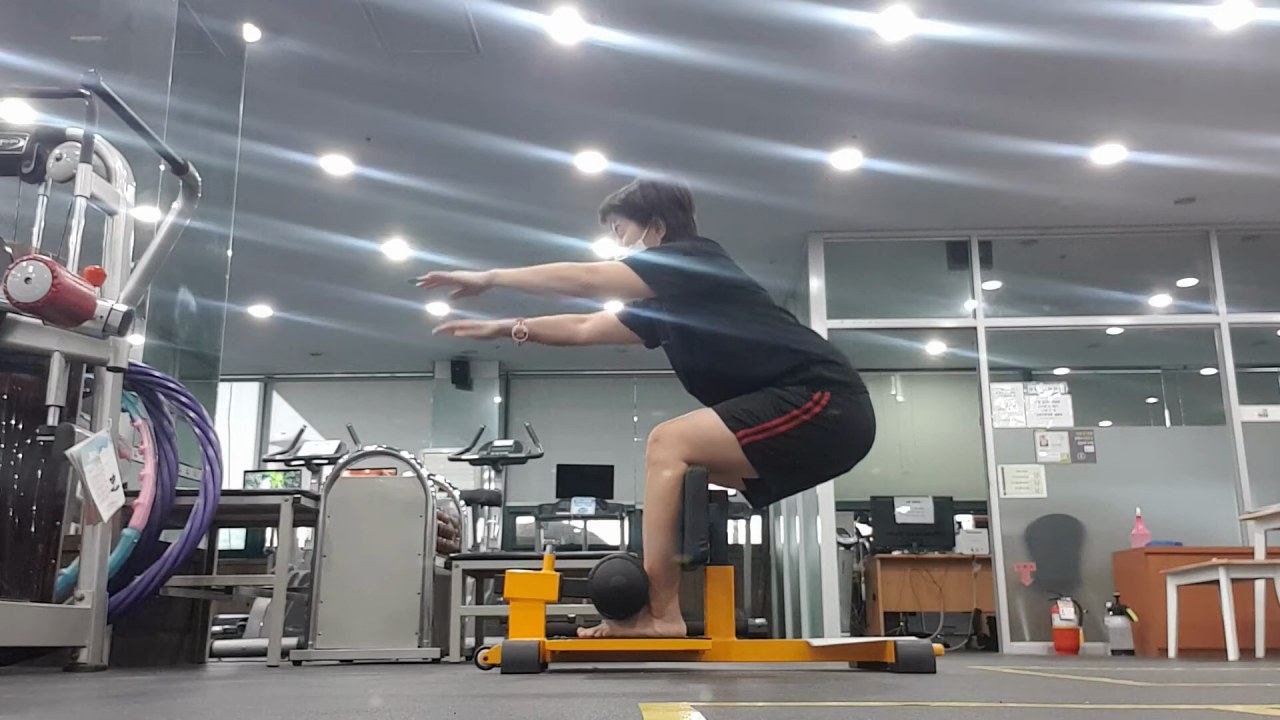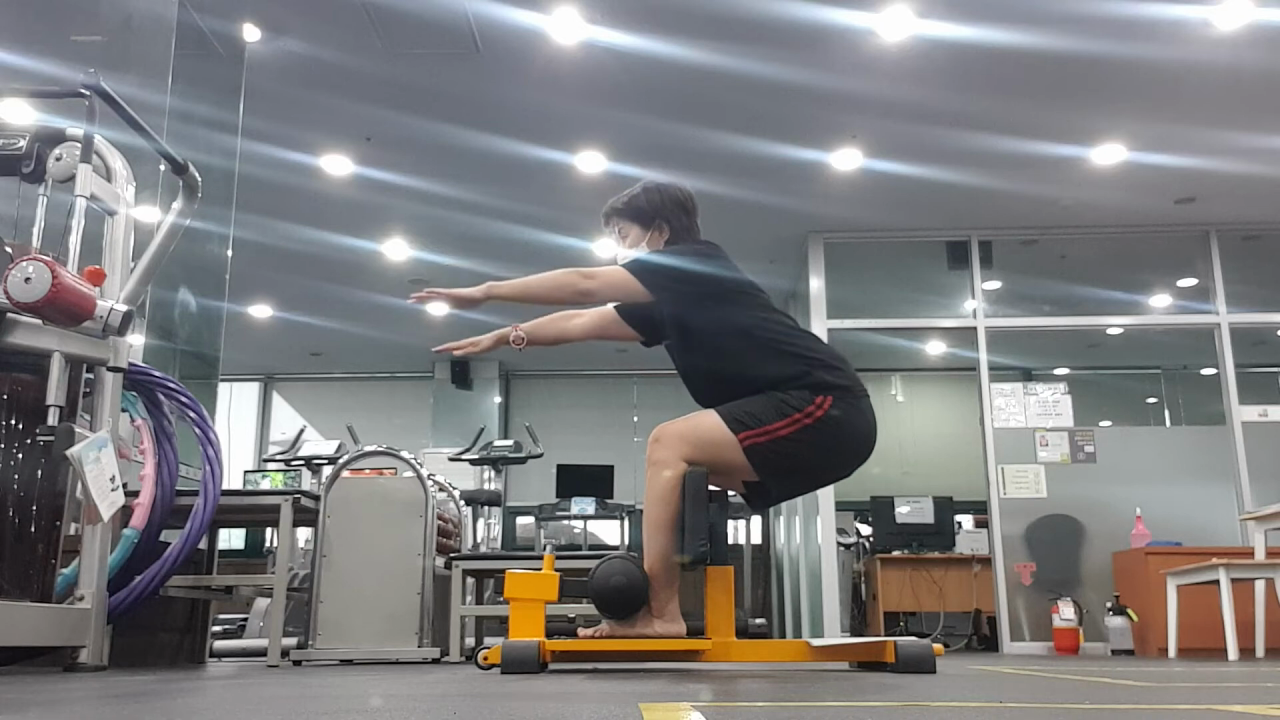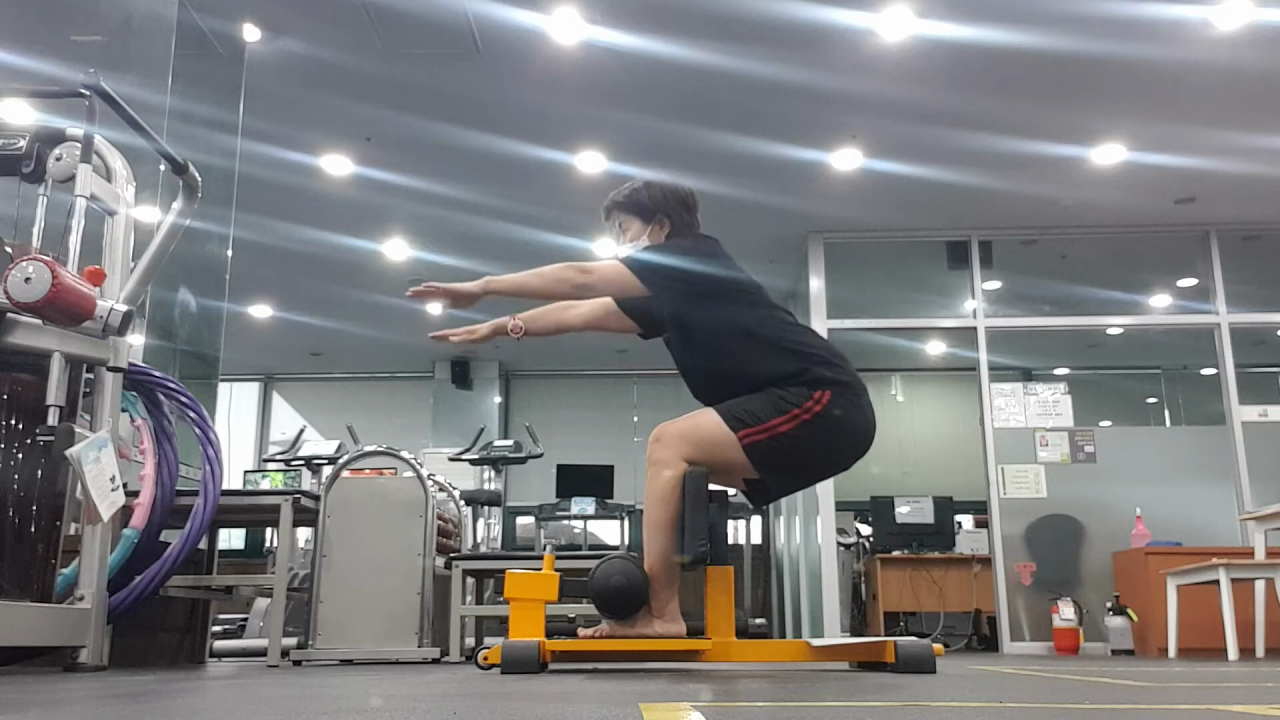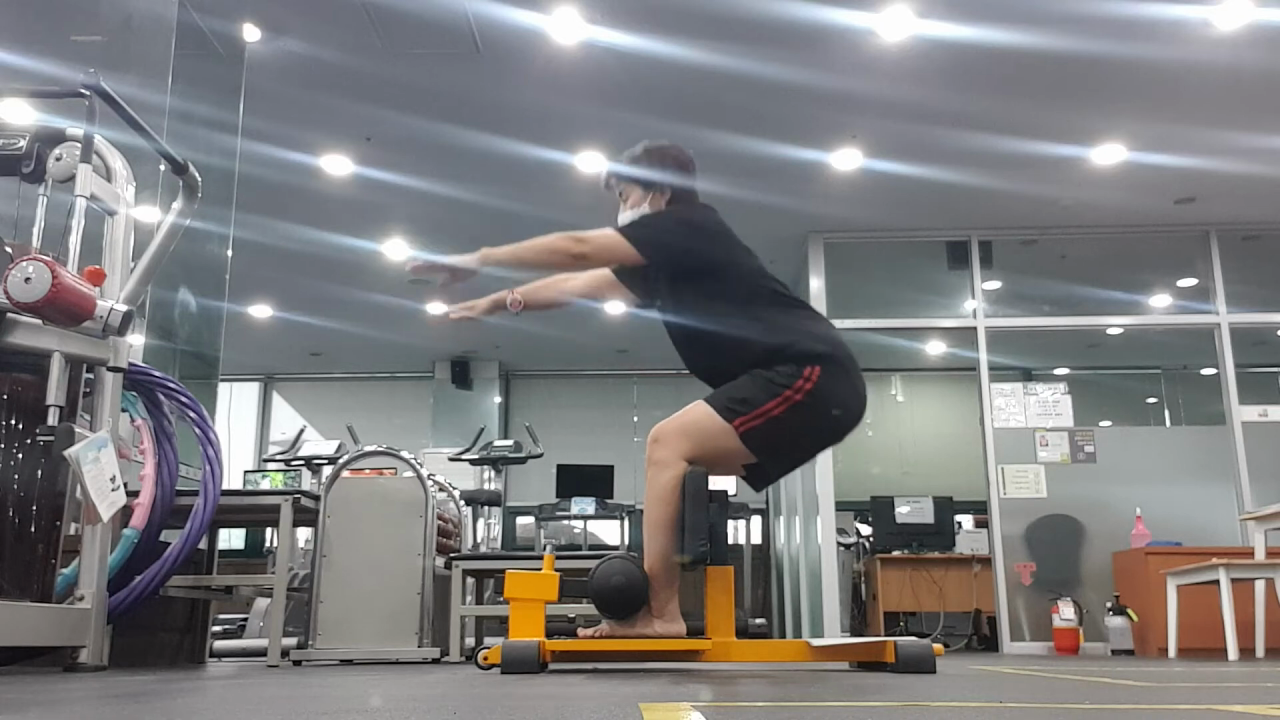
dt=0.2s
person 1, frame 1
left shoulder: (695, 259)
right shoulder: (669, 301)
left elbow: (584, 280)
right elbow: (585, 328)
left wrist: (488, 278)
right wrist: (504, 327)
left hip: (825, 405)
right hip: (824, 416)
left knee: (667, 444)
right knee: (683, 484)
left ankle: (658, 614)
person 1, frame 2
left shoulder: (697, 264)
right shoulder: (668, 305)
left elbow: (585, 286)
right elbow: (581, 322)
left wrist: (485, 292)
right wrist: (502, 337)
left hip: (828, 412)
right hip: (825, 421)
left knee: (668, 445)
right knee: (681, 483)
left ankle: (659, 613)
person 1, frame 3
left shoulder: (694, 258)
right shoulder: (667, 297)
left elbow: (582, 281)
right elbow: (581, 314)
left wrist: (482, 287)
right wrist: (498, 327)
left hip: (824, 406)
right hip: (824, 416)
left knee: (668, 444)
right knee: (679, 481)
left ankle: (658, 613)
right ankle: (665, 609)
person 1, frame 4
left shoulder: (691, 227)
right shoulder: (663, 269)
left elbow: (578, 250)
right elbow: (578, 285)
left wrist: (477, 260)
right wrist: (496, 302)
left hip: (814, 379)
right hip: (815, 389)
left knee: (668, 444)
right knee: (678, 468)
left ankle: (658, 613)
right ankle: (662, 609)
